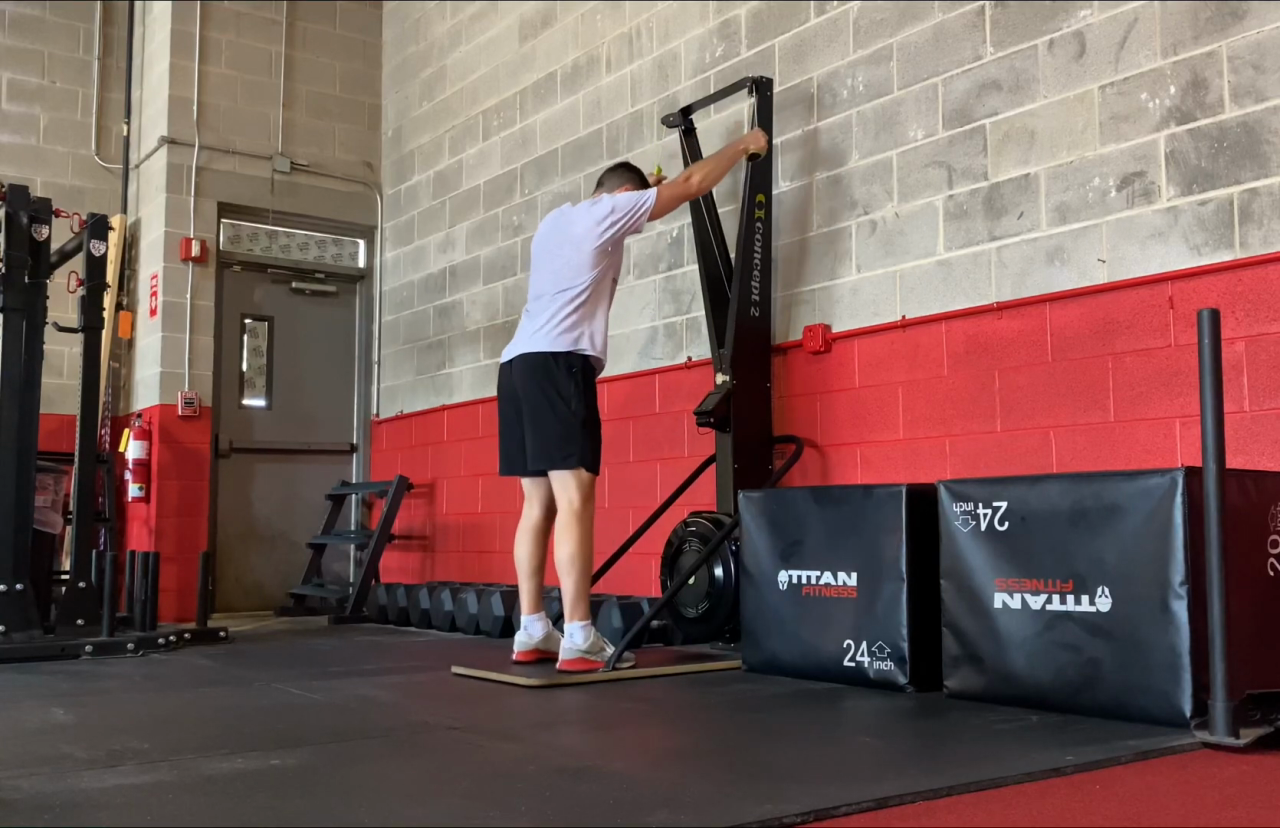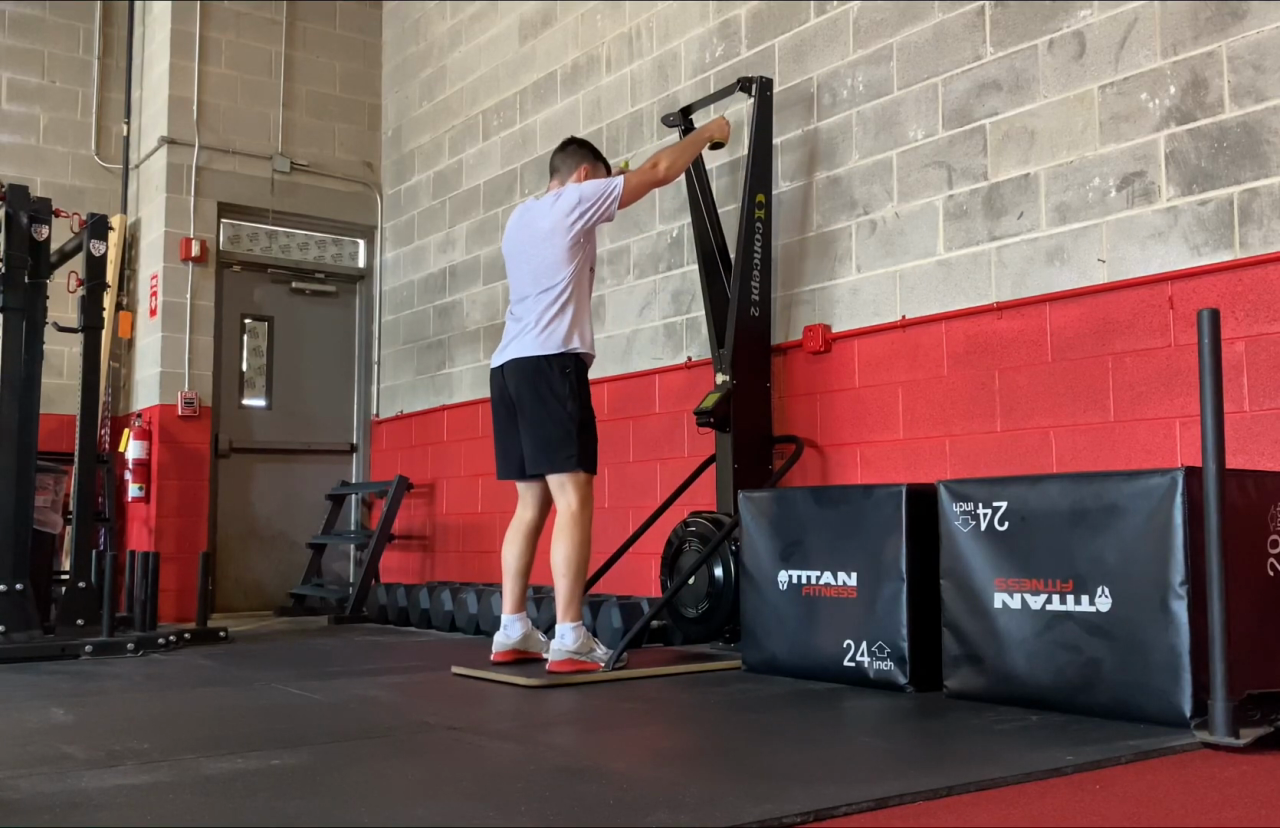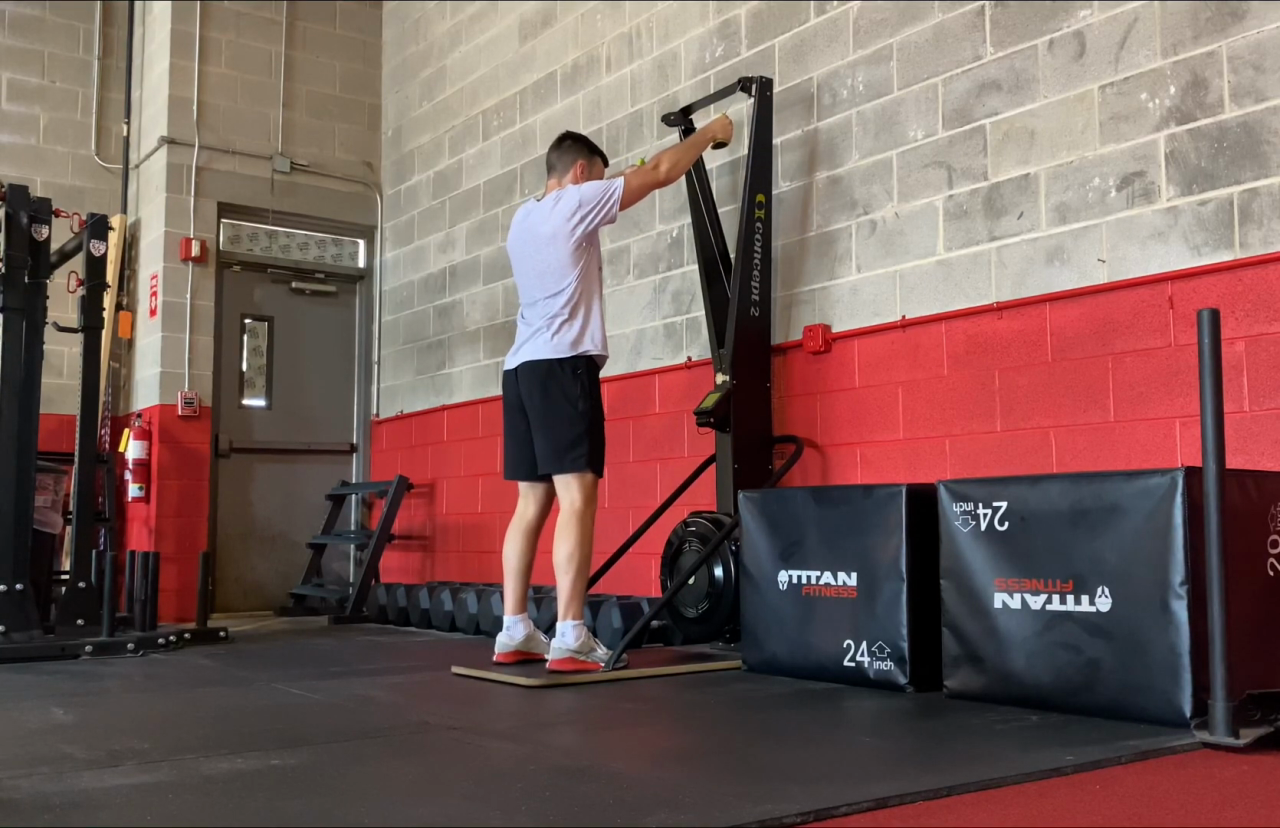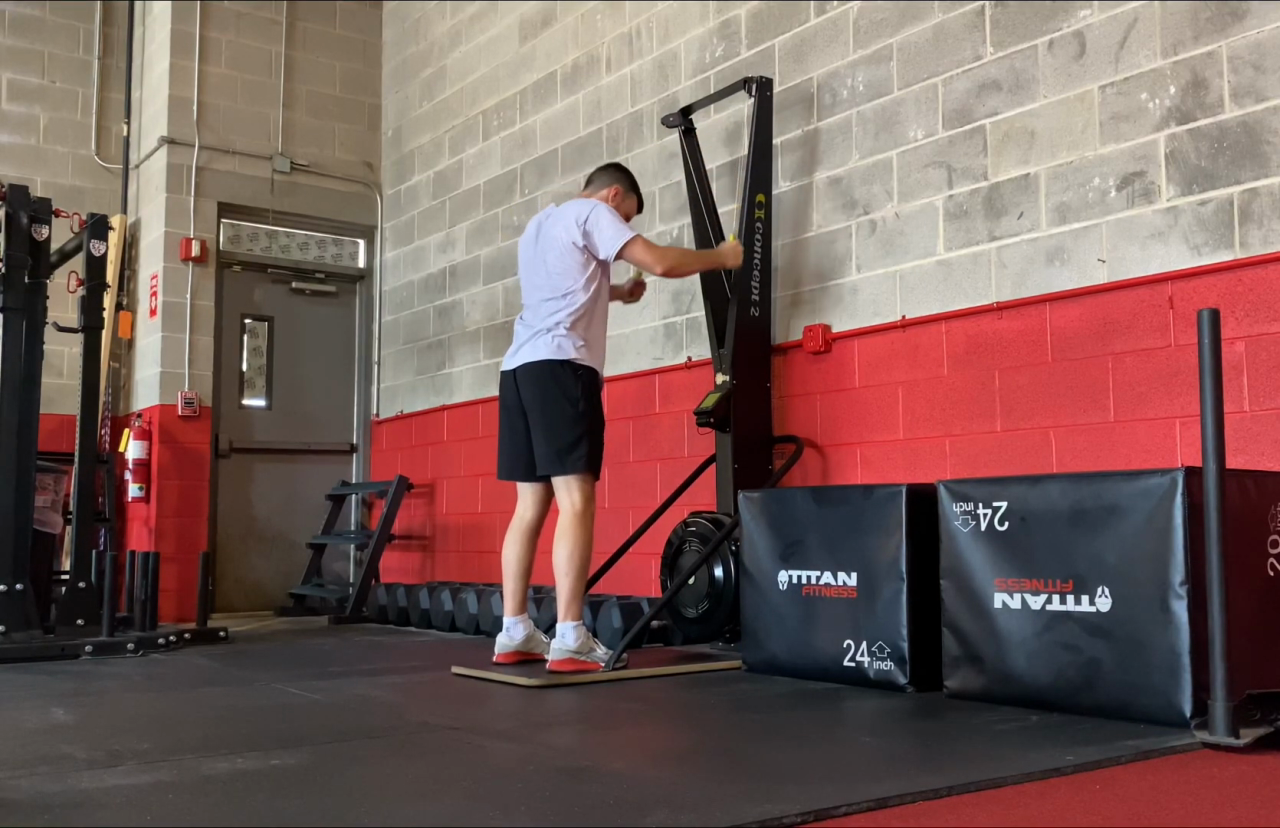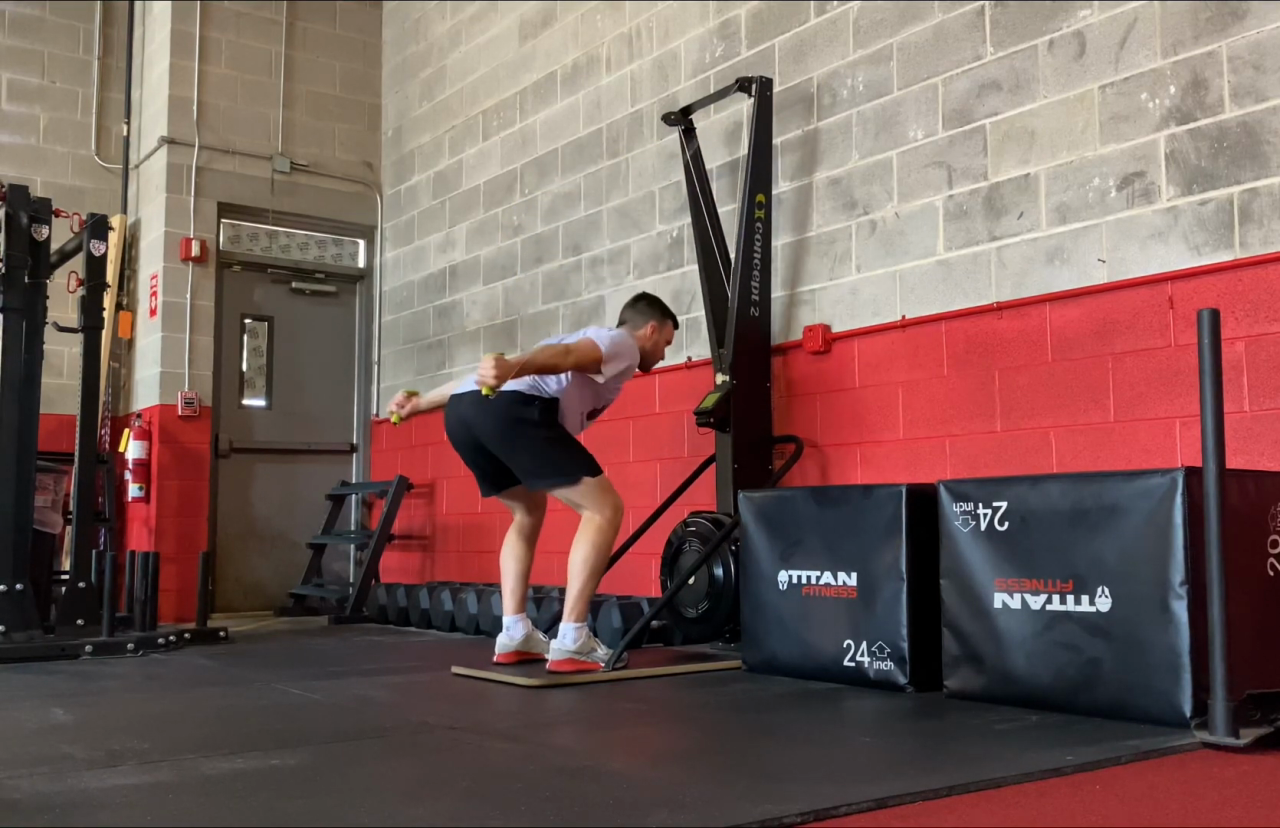
dt=1s
person 1, frame 1
left shoulder: (555, 219)
right shoulder: (605, 210)
right elbow: (690, 185)
left wrist: (647, 185)
right wrist: (743, 145)
left hip: (518, 364)
right hip: (558, 362)
left knee: (539, 504)
right knee: (574, 501)
left ankle: (532, 630)
right ankle: (579, 638)
person 1, frame 2
left shoulder: (521, 216)
right shoulder: (574, 200)
right elbow: (660, 170)
left wrist: (608, 178)
right wrist: (708, 132)
left hip: (508, 368)
right hip: (550, 363)
left knee: (532, 504)
right knee: (573, 500)
left ankle: (513, 630)
right ankle: (570, 640)
person 1, frame 3
left shoulder: (524, 217)
right shoulder: (575, 203)
right elbow: (660, 173)
left wrist: (614, 182)
right wrist: (711, 132)
left hip: (522, 369)
right hip: (561, 365)
left knee: (532, 503)
right knee: (576, 500)
left ankle: (515, 631)
right ankle: (570, 639)
person 1, frame 4
left shoulder: (539, 224)
right shoulder: (590, 214)
right elbow: (661, 262)
left wrist: (616, 292)
right wrist: (720, 257)
left hip: (519, 367)
right hip: (560, 366)
left knee: (531, 504)
right knee: (576, 500)
left ankle: (515, 632)
right ankle: (569, 640)
person 1, frame 5
right shoulder: (622, 345)
right elbow: (564, 357)
left wrist: (420, 403)
right wrist: (511, 368)
left hip: (461, 410)
right hip: (509, 410)
left knee: (529, 511)
right knee: (603, 509)
left ankle: (515, 634)
right ankle: (572, 642)
